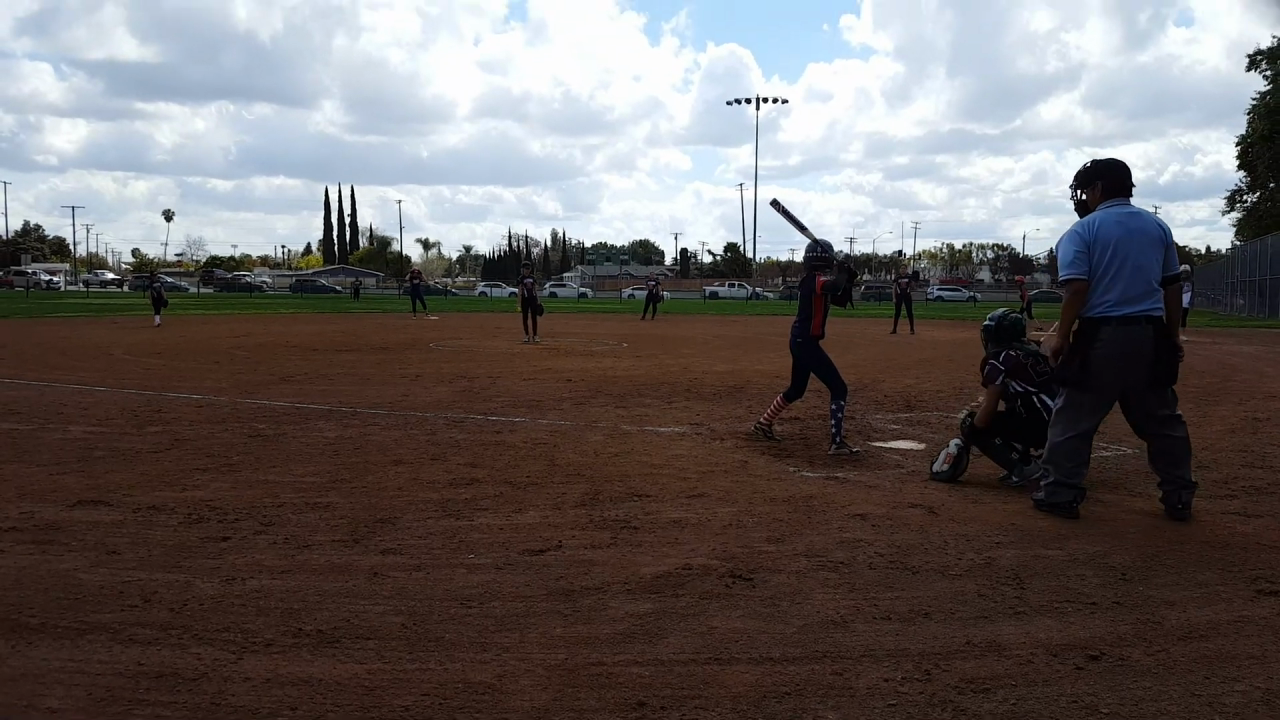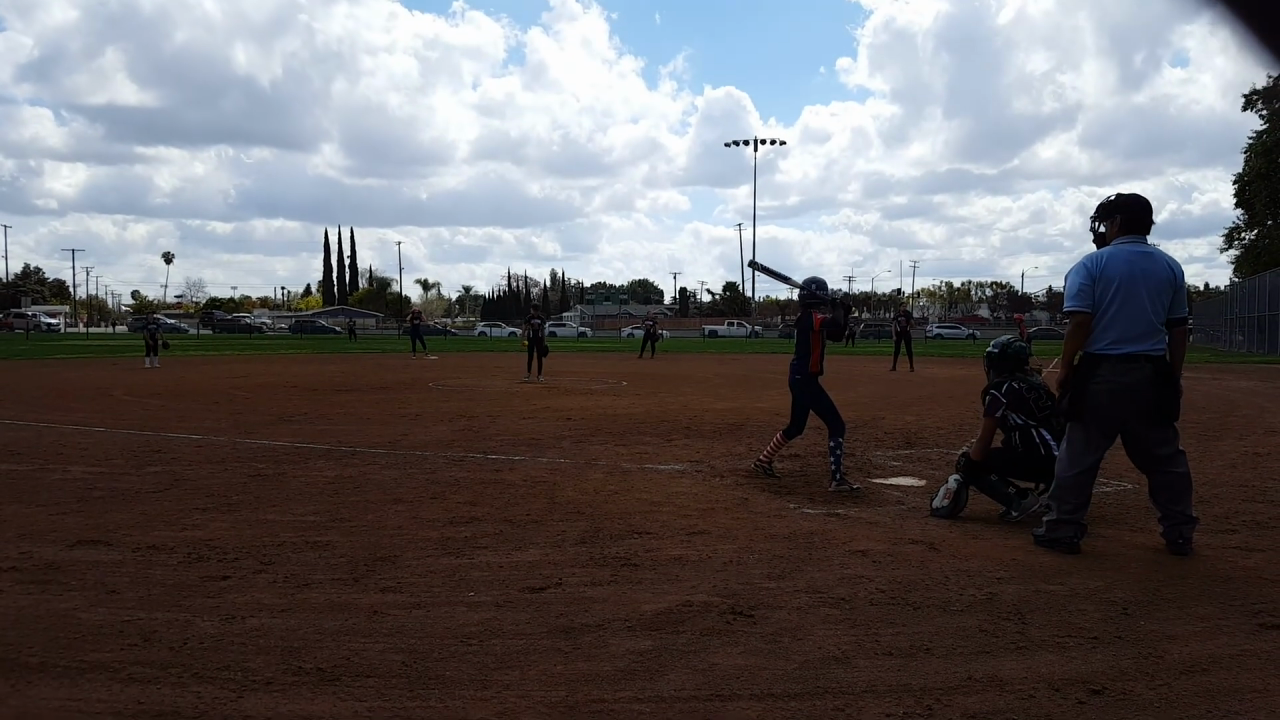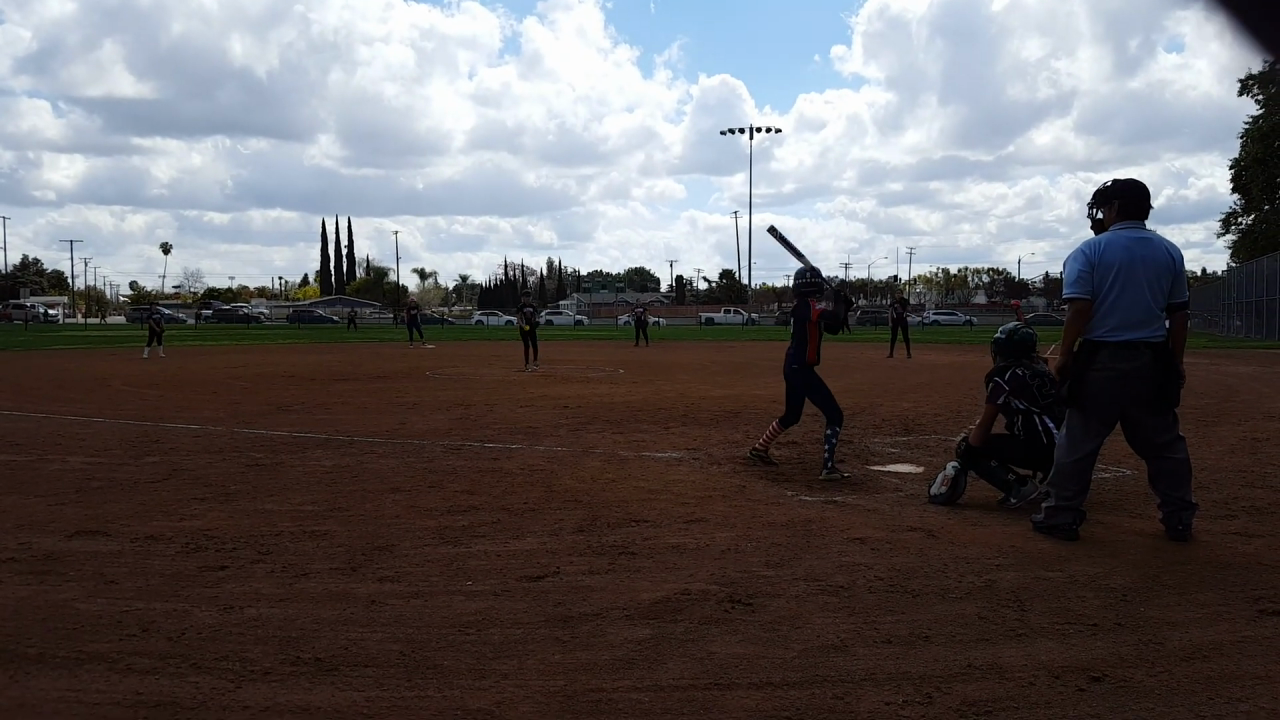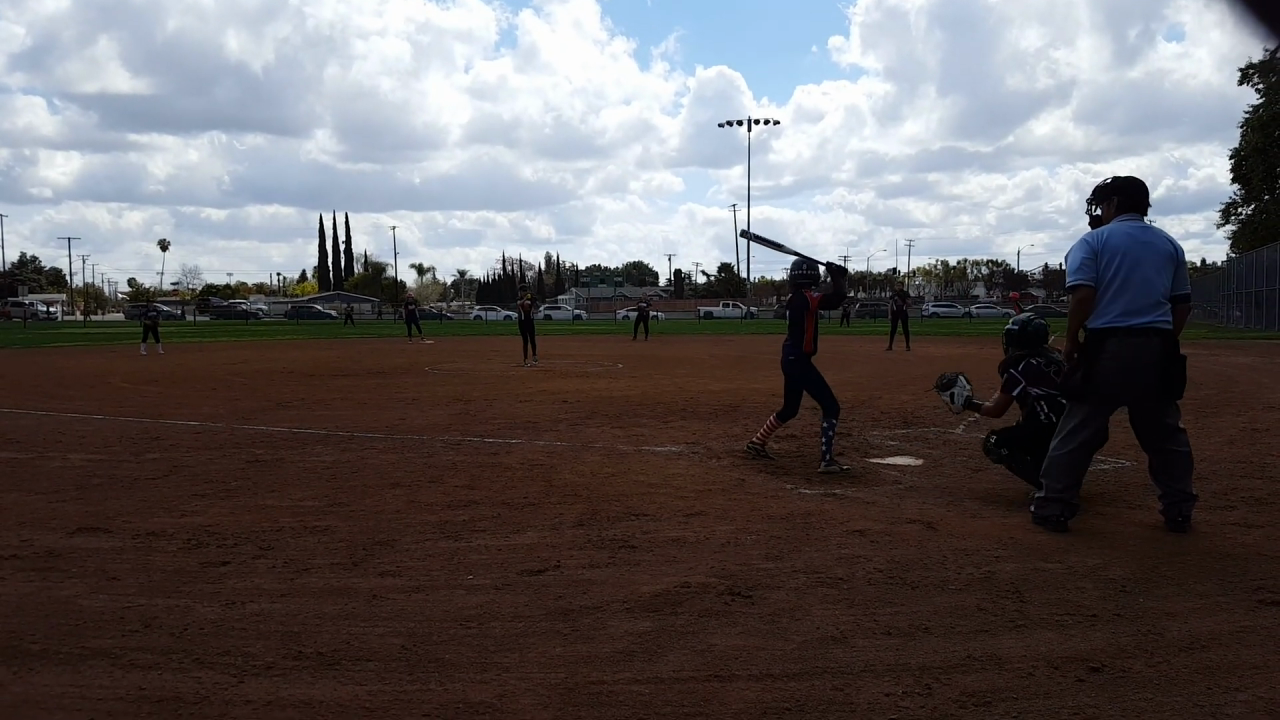
dt=1s
person 1, frame 1
left shoulder: (1083, 229)
right shoulder: (1158, 226)
left elbow: (1077, 288)
right elbow: (1172, 287)
left wrist: (1061, 335)
right wrist: (1173, 336)
left hip: (1101, 337)
right hip: (1149, 336)
left knee: (1074, 418)
right knee: (1162, 420)
left ankle: (1061, 493)
right ankle: (1179, 496)
person 1, frame 2
left shoulder: (1093, 263)
right shoulder: (1171, 267)
left elbow: (1080, 322)
right elbow: (1178, 329)
left wrist: (1065, 368)
right wrist: (1173, 376)
left hip: (1101, 374)
right hip: (1151, 375)
left knee: (1079, 454)
right knee: (1164, 456)
left ankle: (1063, 529)
right ankle: (1180, 533)
person 1, frame 3
left shoulder: (1091, 249)
right shoulder: (1170, 252)
left elbow: (1079, 309)
right elbow: (1179, 314)
left wrist: (1065, 356)
right wrist: (1176, 361)
left hip: (1100, 361)
right hip: (1152, 361)
left knee: (1078, 440)
right knee: (1164, 442)
left ankle: (1062, 516)
right ankle: (1179, 519)
person 1, frame 4
left shoulder: (1094, 240)
right shoulder: (1170, 244)
left elbow: (1082, 296)
right elbow: (1182, 305)
left wrist: (1072, 341)
left hip: (1106, 348)
right hip: (1157, 349)
left knee: (1077, 430)
right knee: (1166, 432)
left ankle: (1053, 506)
right ankle: (1179, 510)
person 2, frame 1
left shoulder: (816, 281)
right shoulder: (815, 279)
left elbow: (842, 300)
right elbow: (835, 287)
left wrist: (848, 280)
right wrist: (842, 273)
left hip: (801, 341)
right hip: (806, 342)
left knee: (796, 390)
right knee: (838, 388)
left ankle: (763, 424)
right ankle: (837, 442)
person 2, frame 2
left shoulder: (810, 318)
right shoulder: (811, 317)
left elbow: (837, 335)
right elbow: (835, 323)
left wrist: (844, 314)
right wrist: (837, 309)
left hip: (800, 378)
right hip: (805, 379)
left knee: (795, 427)
right knee: (836, 425)
left ankle: (763, 461)
right ankle: (837, 479)
person 2, frame 3
left shoulder: (804, 307)
right shoulder: (808, 306)
left elbow: (833, 328)
right elbow: (835, 319)
left wrist: (843, 307)
right wrist: (839, 303)
left hip: (794, 368)
right hip: (802, 369)
left knee: (791, 416)
right knee: (835, 415)
left ankle: (760, 449)
right ankle: (828, 468)
person 2, frame 4
left shoulder: (798, 298)
right shoulder: (805, 298)
left elbow: (834, 300)
right elbow: (838, 297)
left wrist: (840, 278)
right wrist: (835, 275)
left hip: (791, 359)
right hip: (799, 361)
left knee: (789, 409)
right knee: (831, 407)
left ankle: (757, 443)
right ankle: (827, 461)
person 3, frame 1
left shoulder: (999, 358)
right shoulder: (1032, 352)
left elbow: (988, 409)
left wrist: (963, 443)
right wrist: (1024, 448)
left hip: (1042, 427)
left knee: (972, 422)
left ankle: (1022, 467)
person 3, frame 2
left shoulder: (1000, 389)
right shoulder: (1034, 381)
left elbow: (984, 442)
left wrist: (962, 477)
left hip: (1041, 461)
left knee: (968, 462)
left ankle: (1020, 500)
right ankle: (1051, 487)
person 3, frame 3
left shoulder: (1003, 375)
right shoulder: (1040, 369)
left elbow: (984, 426)
left wrist: (961, 463)
left hip: (1039, 449)
left knee: (968, 447)
left ankle: (1020, 487)
person 3, frame 4
left shoulder: (1019, 364)
right shoulder: (1054, 357)
left elbow: (997, 410)
left wrist: (969, 404)
left hip: (1054, 432)
left knee: (994, 443)
